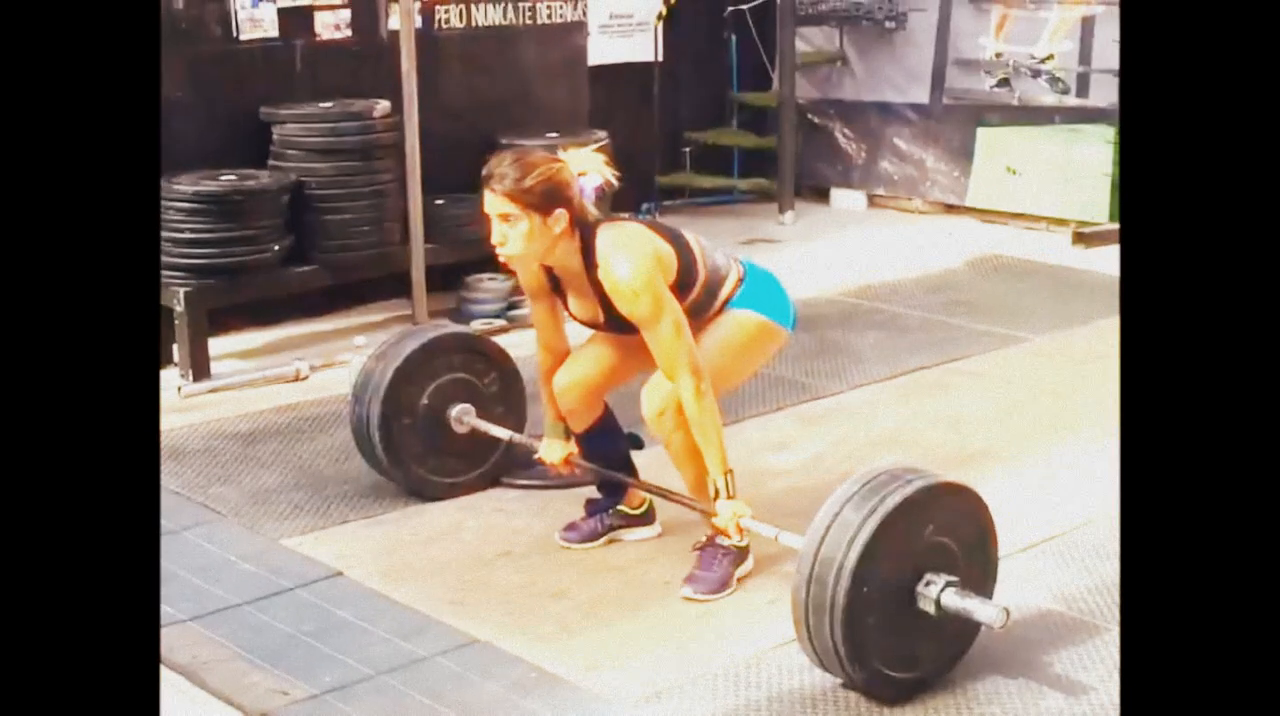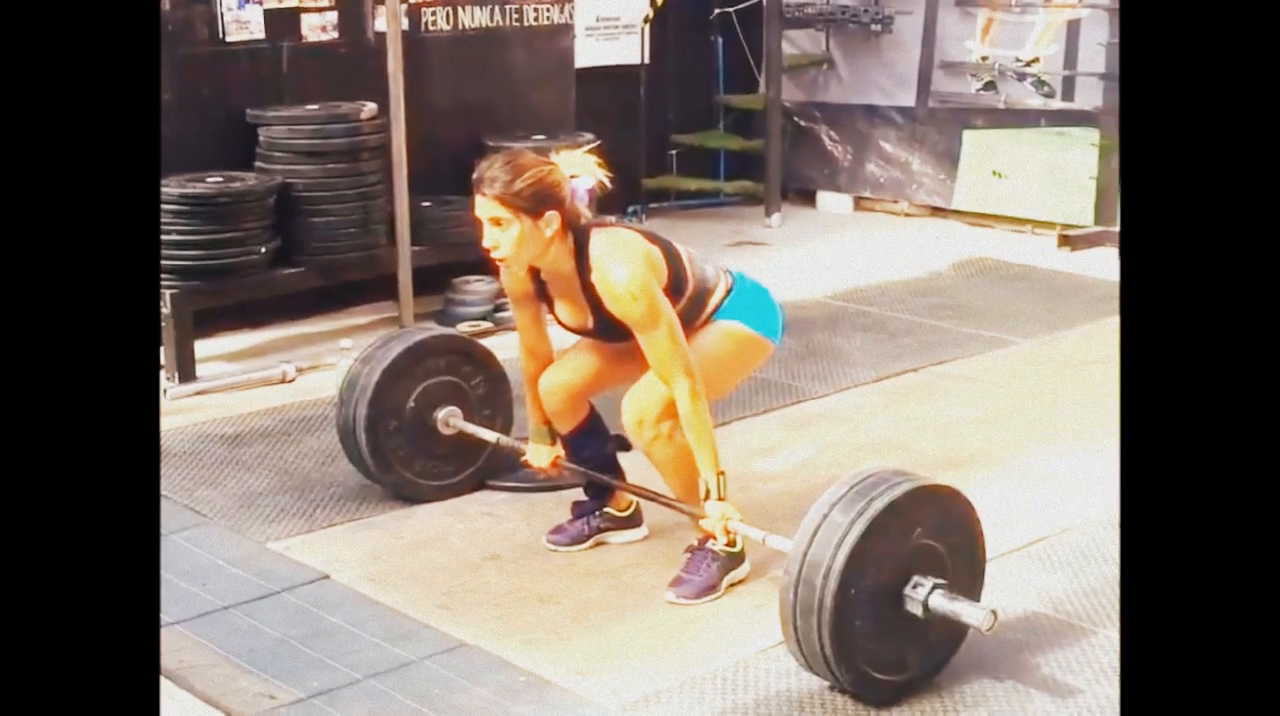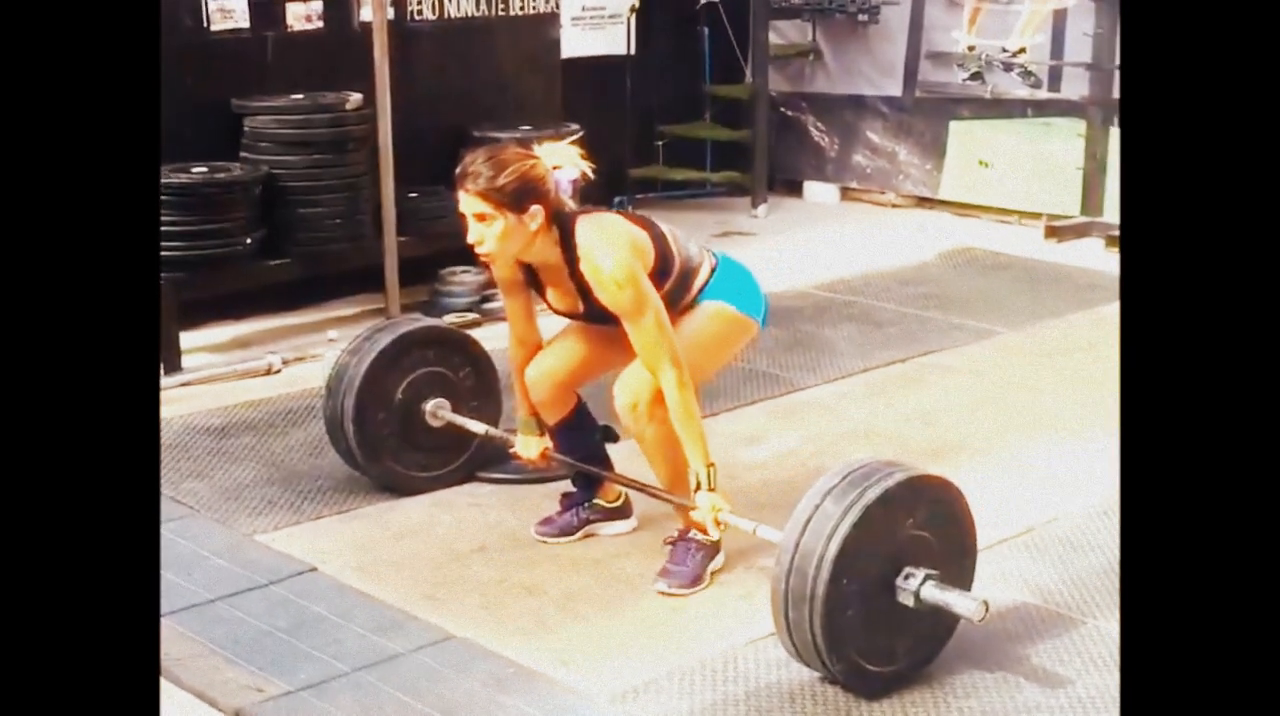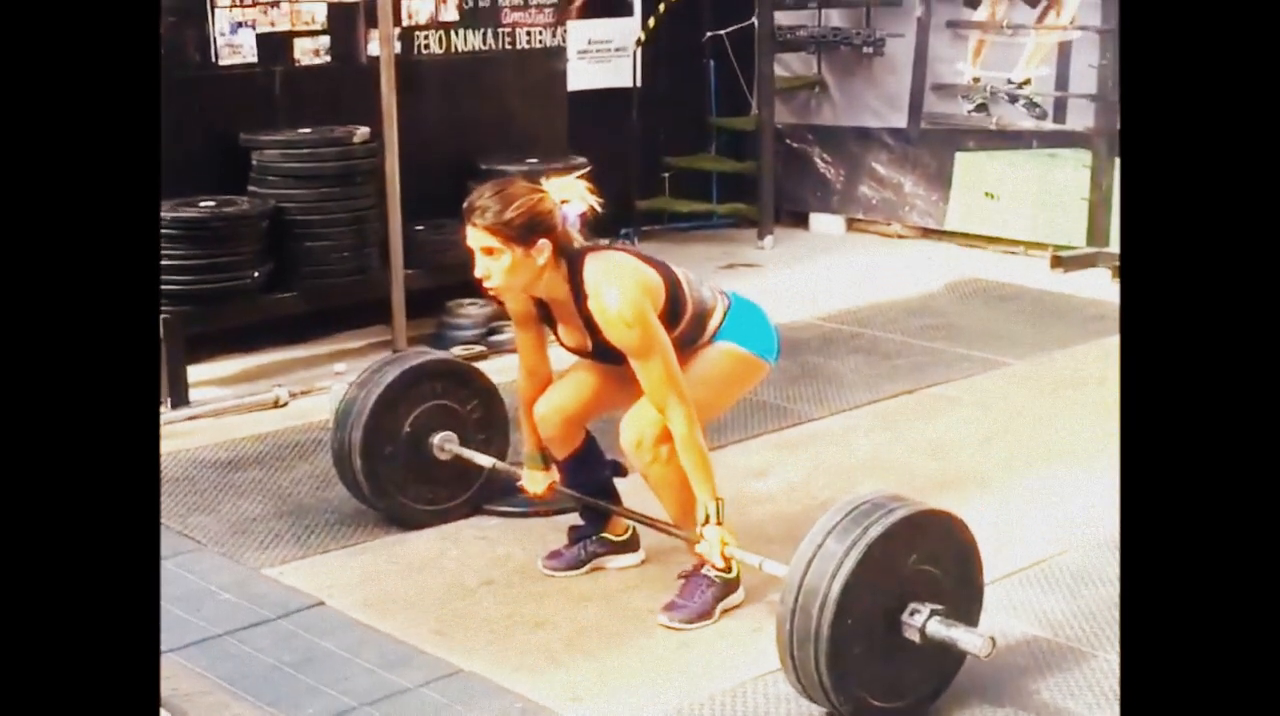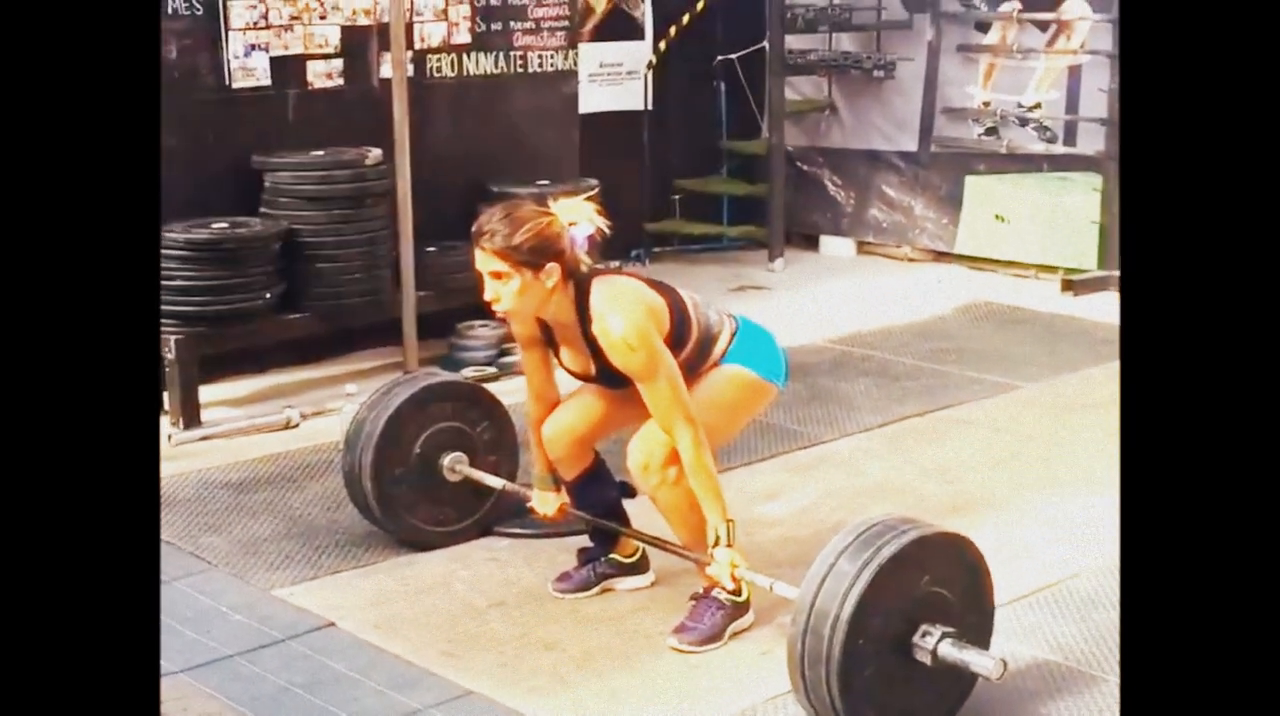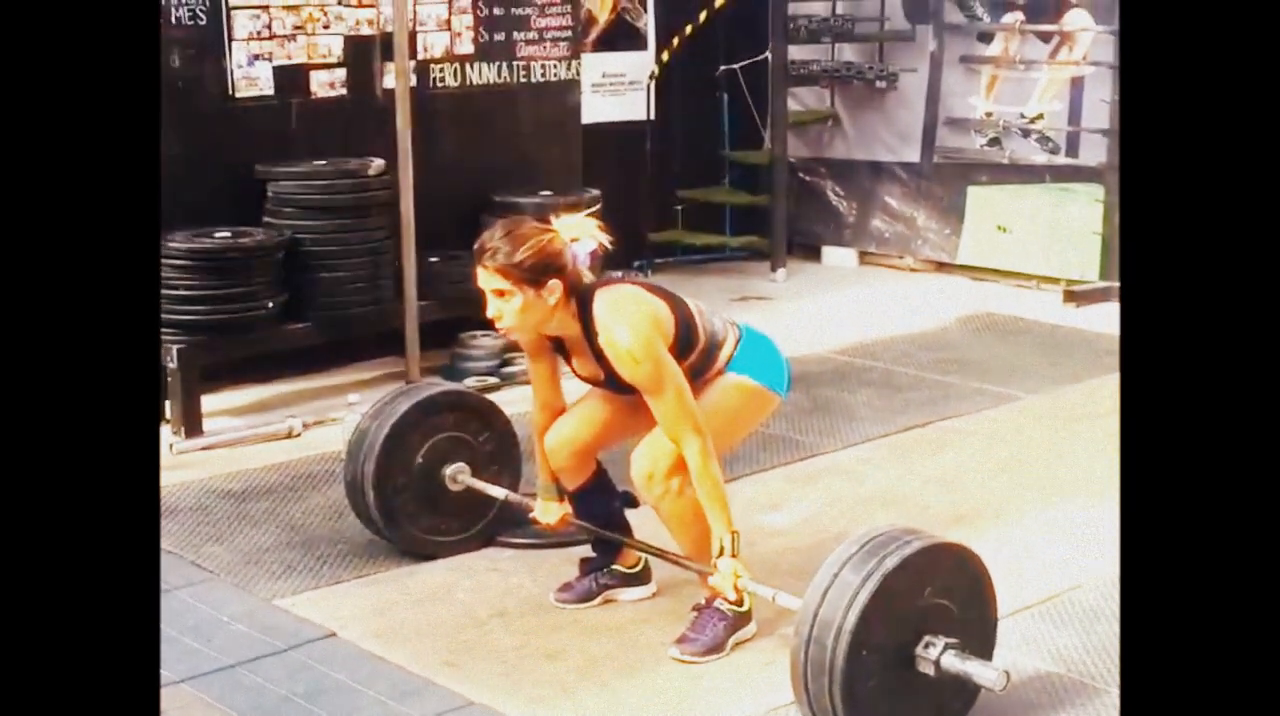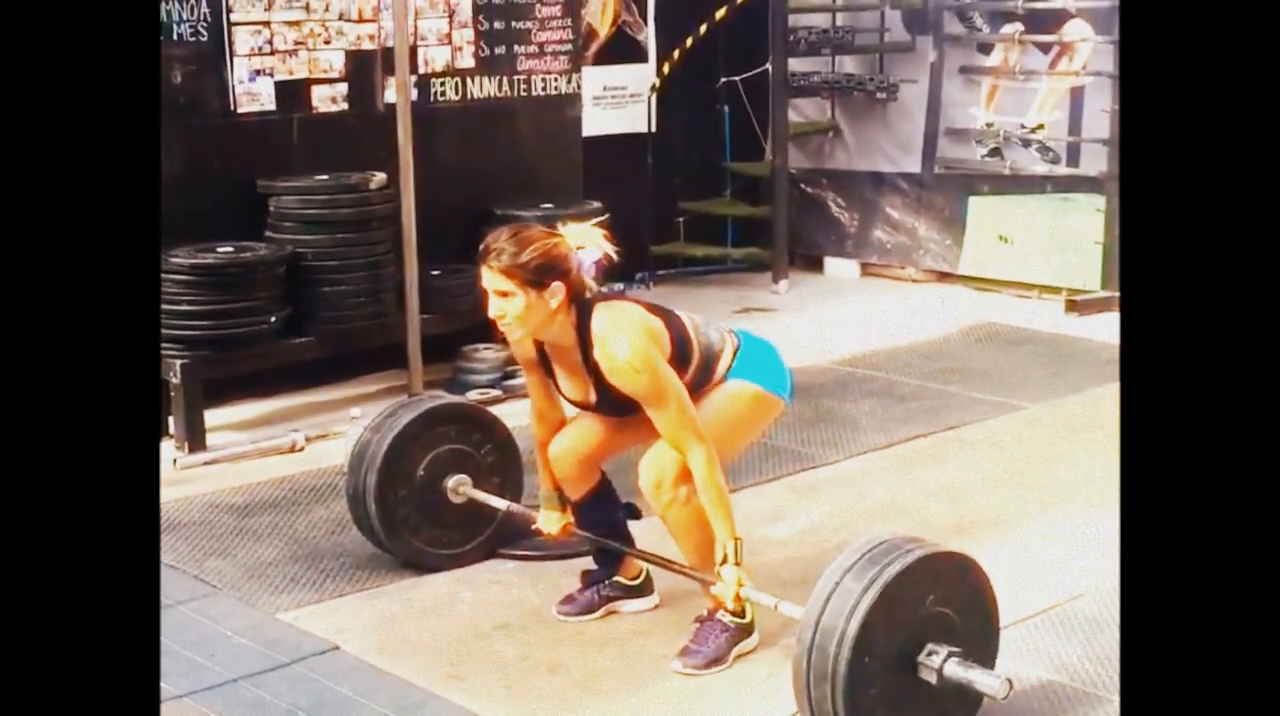
dt=0.7s
person 1, frame 1
left shoulder: (622, 267)
right shoulder: (533, 260)
left elbow: (690, 381)
right elbow: (550, 349)
left wrist: (723, 490)
right wrist: (555, 431)
left hip: (748, 304)
right hip: (684, 307)
left knee: (662, 402)
right knee: (572, 385)
left ankle: (727, 540)
right ankle: (628, 505)
person 1, frame 2
left shoulder: (615, 271)
right shoulder: (519, 268)
left elbow: (684, 384)
right elbow: (535, 355)
left wrist: (714, 492)
right wrist: (540, 434)
left hip: (737, 314)
right hip: (671, 315)
left knee: (643, 411)
right knee: (557, 387)
left ankle: (720, 543)
right ankle: (615, 509)
person 1, frame 3
left shoulder: (602, 258)
right shoulder: (508, 254)
left elbow: (670, 373)
right elbow: (523, 344)
left wrist: (704, 481)
right wrist: (528, 425)
left hip: (720, 295)
right hip: (657, 299)
left knee: (635, 396)
right knee: (544, 378)
left ankle: (699, 532)
right ankle: (602, 499)
person 1, frame 4
left shoulder: (611, 297)
right shoulder: (522, 289)
left elbow: (676, 411)
right elbow: (533, 378)
left wrist: (710, 516)
right wrist: (535, 459)
left hip: (733, 335)
right hip: (669, 337)
left knee: (641, 432)
right knee: (553, 413)
left ankle: (716, 569)
right ankle: (610, 533)
person 1, frame 5
left shoulder: (616, 322)
right shoulder: (528, 313)
left elbow: (685, 432)
right elbow: (541, 403)
left wrist: (721, 538)
right wrist: (545, 483)
left hip: (740, 358)
right hip: (674, 360)
left knee: (649, 456)
right knee: (561, 434)
left ankle: (726, 591)
right ankle: (620, 554)
person 1, frame 6
left shoulder: (622, 332)
right shoulder: (534, 321)
left elbow: (693, 441)
right elbow: (546, 410)
left wrist: (726, 548)
right wrist: (549, 490)
left hip: (744, 366)
right hip: (678, 366)
left knee: (652, 466)
right knee: (563, 443)
left ankle: (728, 603)
right ankle: (622, 565)
person 1, frame 7
left shoulder: (618, 346)
right shoulder: (528, 335)
left elbow: (696, 449)
right elbow: (546, 421)
left wrist: (728, 555)
right wrist: (551, 501)
left hip: (745, 373)
right hip: (680, 377)
left knee: (661, 474)
right knee: (568, 454)
left ankle: (730, 614)
right ankle: (624, 576)
